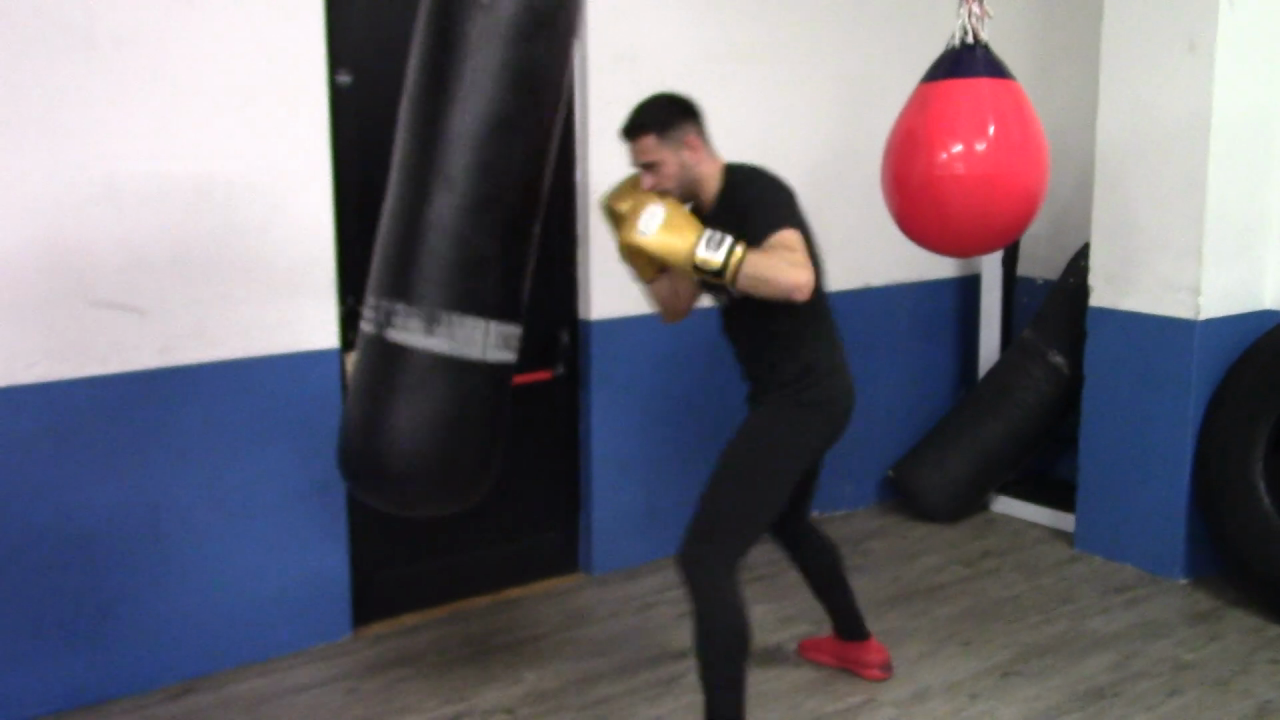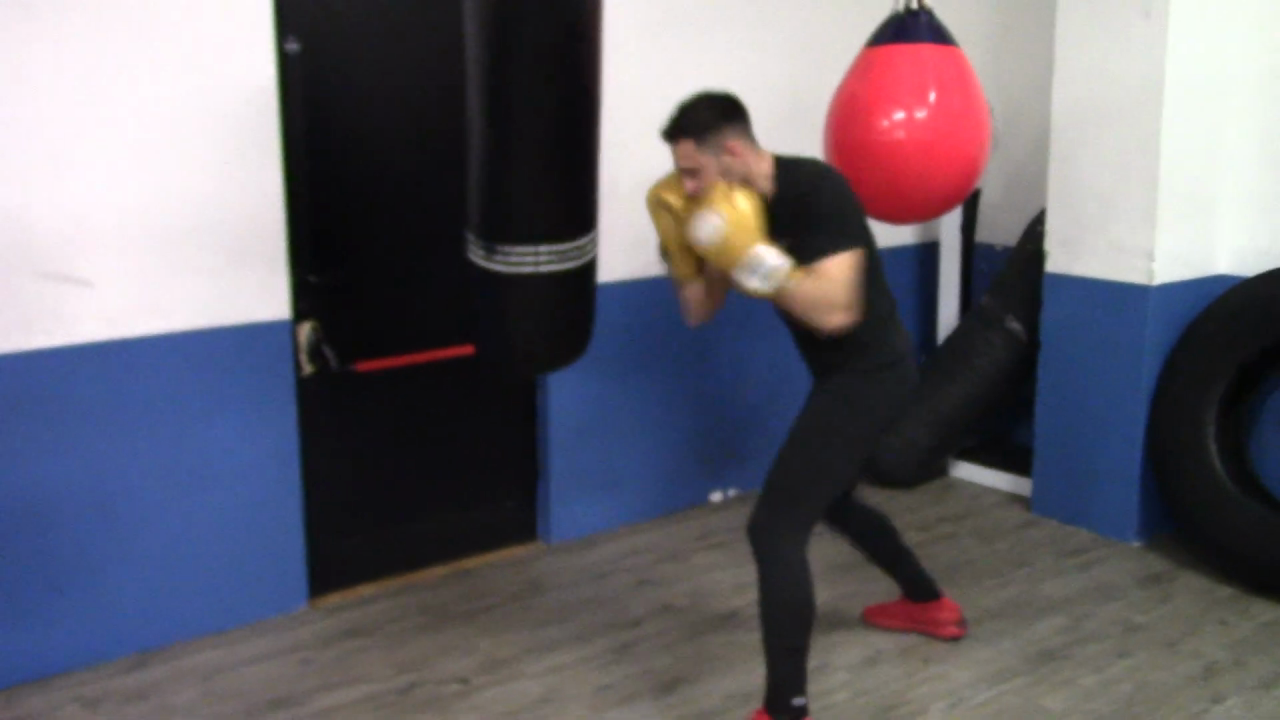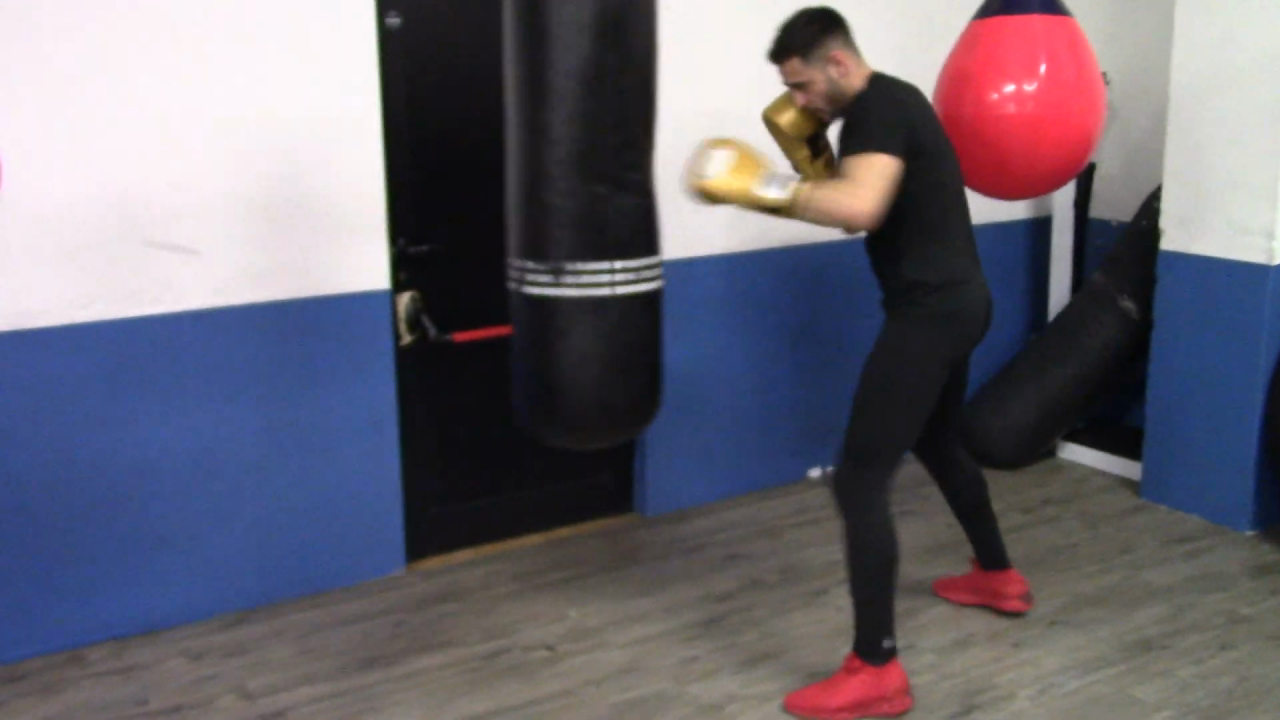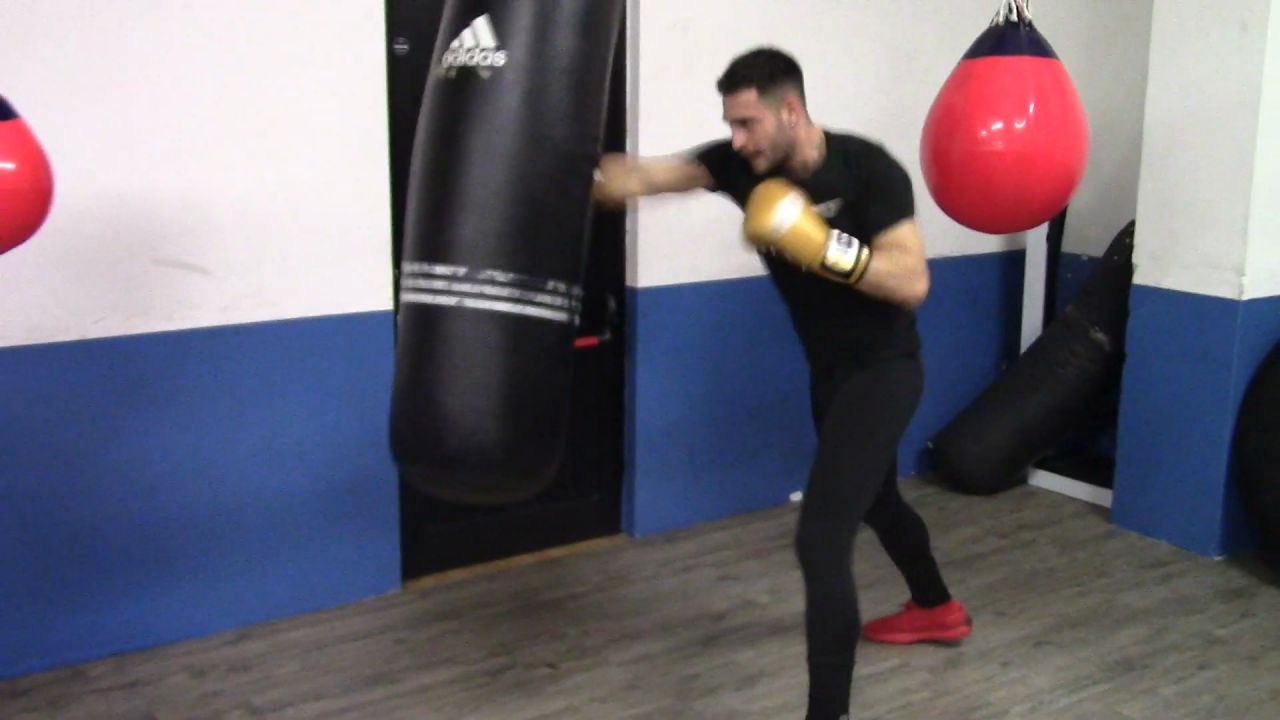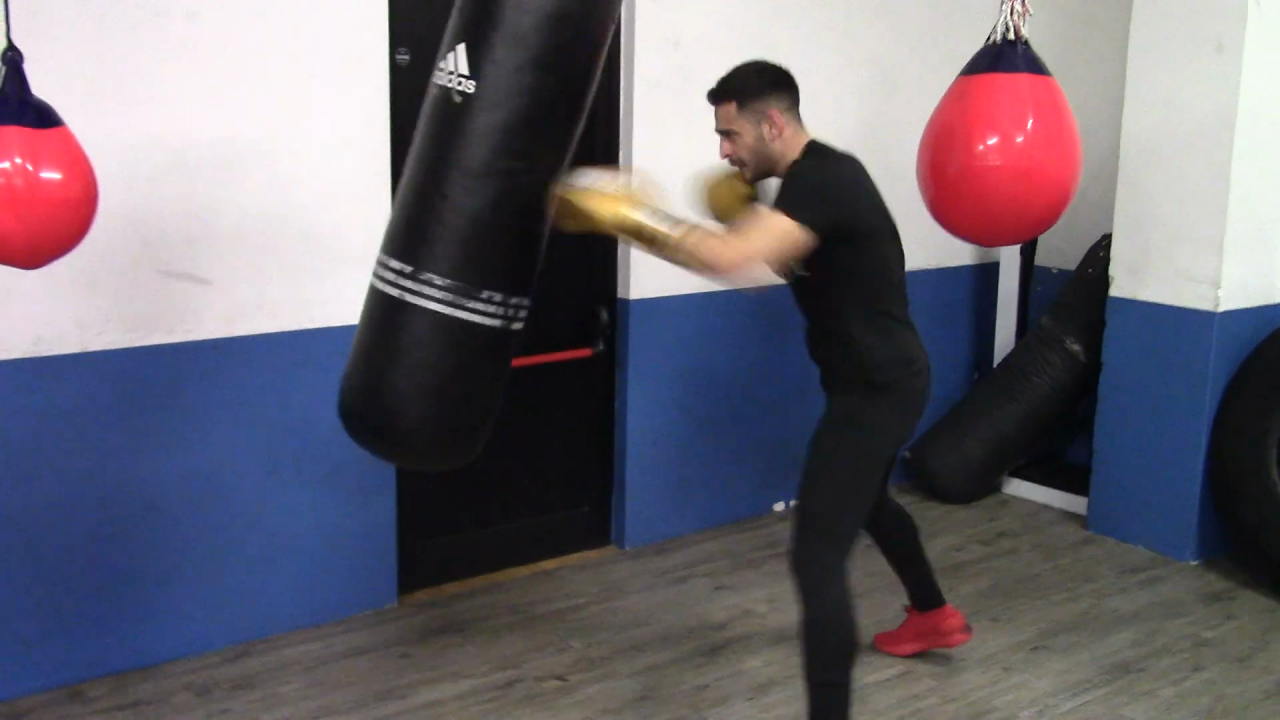
dt=1s
person 1, frame 1
left shoulder: (757, 193)
right shoulder: (729, 207)
left elbow: (795, 281)
right elbow: (675, 305)
left wrist: (696, 247)
right wrist: (643, 242)
left hip: (801, 399)
right hip: (815, 391)
left knee: (704, 557)
right knee: (785, 521)
right ankle: (858, 644)
person 1, frame 2
left shoulder: (817, 189)
right shoulder: (729, 211)
left elbow: (832, 312)
right elbow: (698, 312)
left wrist: (754, 256)
right wrist: (679, 241)
left hip: (869, 369)
right hip: (841, 371)
left knee: (774, 531)
right knee: (829, 501)
right ankle: (930, 603)
person 1, frame 3
left shoulder: (884, 107)
right shoulder: (880, 107)
left elbow: (857, 207)
right elbow: (827, 205)
left wrist: (754, 185)
right wrist: (803, 146)
left hip: (932, 310)
right hip: (954, 302)
left knee: (859, 480)
right knee: (938, 444)
right ankle: (996, 575)
person 1, frame 4
left shoulder: (871, 168)
right shoulder: (745, 162)
left elbow: (912, 285)
right elbow: (643, 177)
left wrist: (830, 247)
left hip: (880, 370)
right hip: (833, 368)
left knee: (821, 541)
right knee: (872, 494)
right ankle: (939, 608)
person 1, frame 5
left shoulder: (827, 181)
right shoulder: (797, 173)
left elbow: (728, 259)
right elbow: (747, 246)
left wrist: (626, 217)
left hip: (878, 389)
right hip: (864, 380)
left knee: (815, 557)
right knee: (863, 501)
right ankle: (935, 615)
